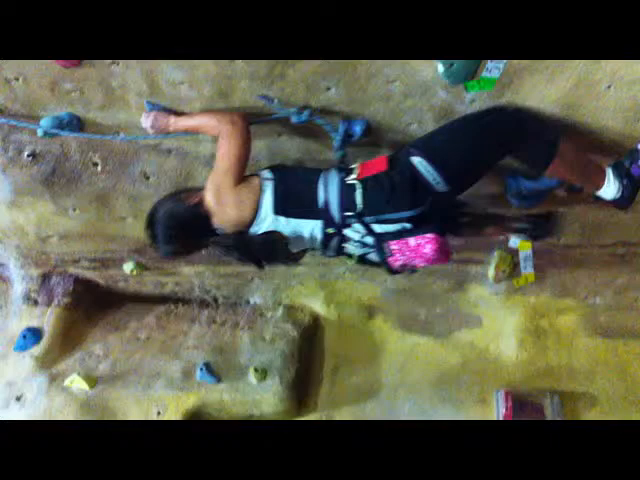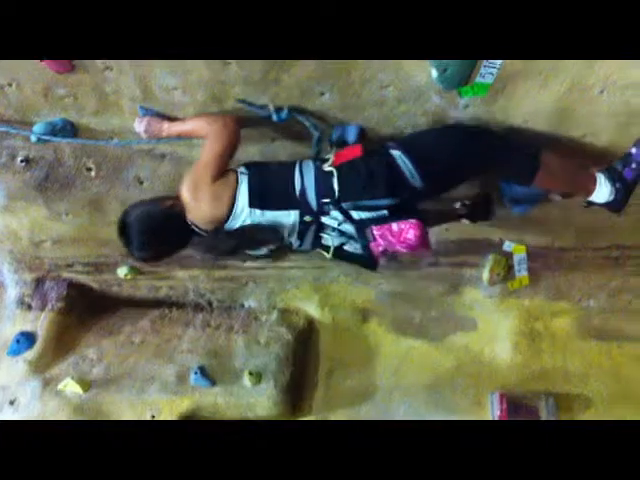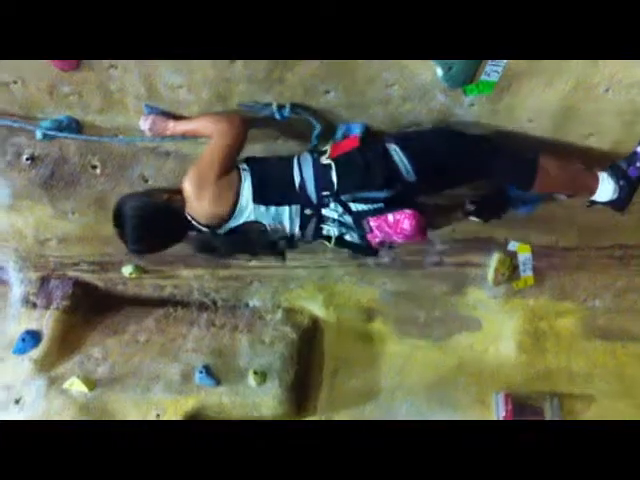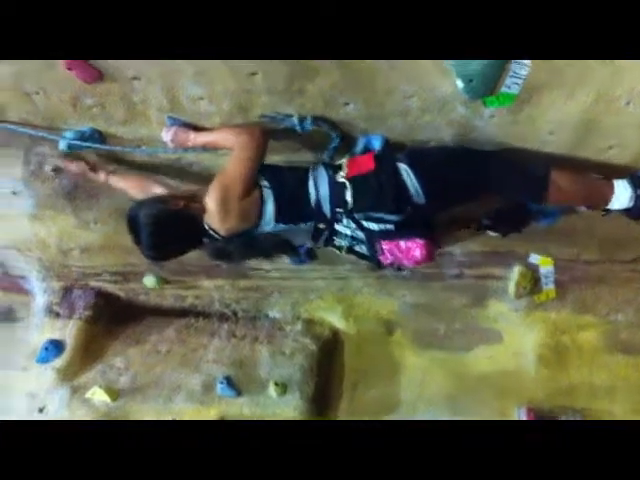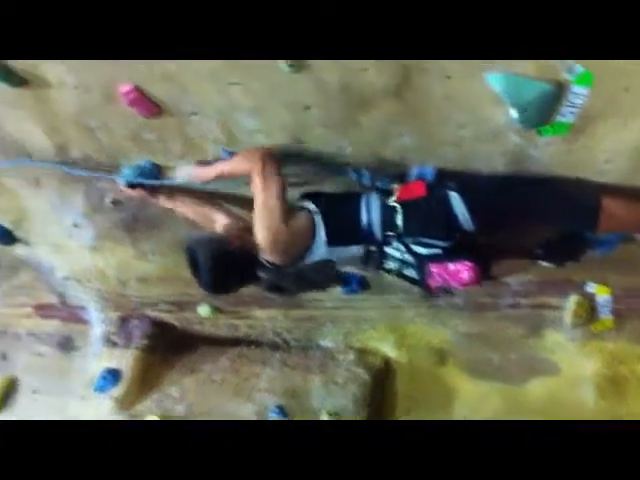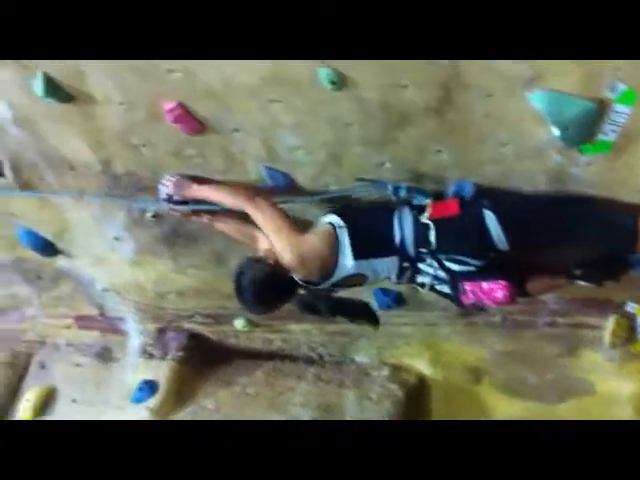
dt=0.3s
person 1, frame 1
left shoulder: (240, 238)
right shoulder: (223, 195)
right elbow: (231, 123)
right wrist: (176, 122)
right hip: (386, 191)
right knee: (511, 123)
person 1, frame 2
left shoulder: (211, 237)
right shoulder: (199, 192)
right elbow: (225, 124)
right wrist: (168, 127)
right hip: (362, 182)
right knee: (487, 143)
person 1, frame 3
left shoulder: (205, 237)
right shoulder: (202, 190)
right elbow: (231, 124)
right wrist: (175, 125)
left hip: (352, 225)
right hip: (353, 174)
right knee: (489, 155)
person 1, frame 4
left shoulder: (218, 235)
right shoulder: (220, 204)
right elbow: (252, 136)
left wrist: (105, 166)
left hip: (362, 229)
right hip: (367, 191)
right knee: (495, 169)
person 1, frame 5
left shoulder: (274, 249)
right shoulder: (274, 235)
left elbow: (218, 217)
right elbow: (261, 160)
left wrist: (171, 188)
left hip: (409, 254)
right hip: (421, 215)
right knee: (544, 198)
person 1, frame 6
left shoulder: (305, 265)
right shoulder: (299, 254)
left elbow: (253, 203)
right elbow: (255, 200)
left wrist: (194, 190)
left hip: (442, 254)
right hip: (450, 249)
right knee: (573, 218)
